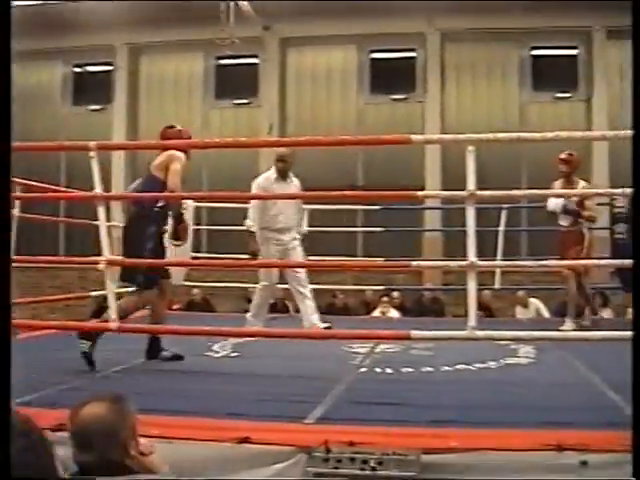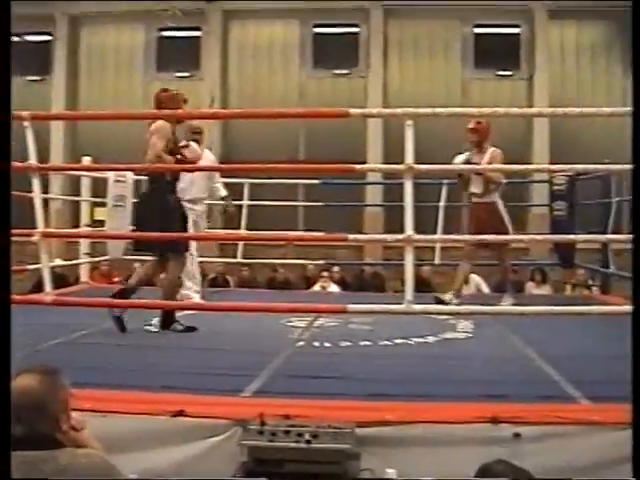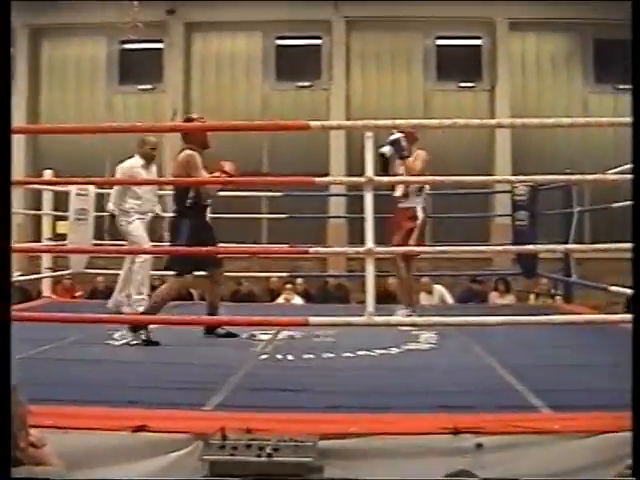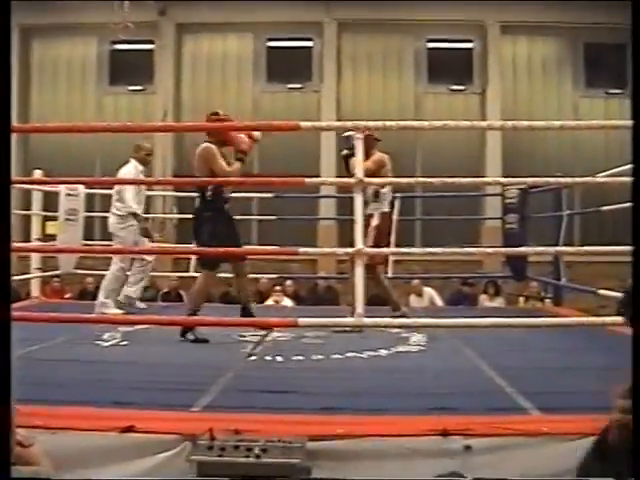
dt=0.4s
person 1, frame 1
left shoulder: (161, 161)
right shoulder: (177, 156)
left elbow: (133, 193)
right elbow: (173, 189)
right wrist: (180, 220)
left hip: (144, 225)
right hip: (146, 227)
left knee: (162, 287)
right knee: (148, 293)
left ankle: (155, 346)
right ankle: (91, 331)
person 1, frame 2
left shoulder: (165, 129)
right shoulder: (163, 126)
right elbow: (153, 158)
left wrist: (180, 160)
right wrist: (179, 161)
left hip: (154, 198)
right hip: (163, 199)
left knee: (161, 259)
right knee: (177, 258)
left ankle: (122, 296)
right ankle: (167, 318)
person 1, frame 3
left shoulder: (193, 156)
right shoulder: (190, 157)
right elbow: (207, 190)
left wrist: (215, 177)
right wrist: (223, 176)
left hip: (197, 220)
right hip: (186, 222)
left knee: (215, 273)
right knee: (181, 279)
left ankle: (212, 324)
right ankle: (139, 324)
person 1, frame 4
left shoulder: (218, 150)
right shoulder: (207, 150)
right elbow: (229, 174)
left wrist: (244, 146)
right wrist: (241, 156)
left hip: (221, 213)
right hip: (209, 215)
left knee: (240, 266)
right knee: (209, 273)
left ankle: (247, 312)
right ankle: (188, 325)
person 2, frame 1
left shoulder: (583, 188)
right shoulder: (555, 185)
left elbow: (592, 216)
left wrist: (575, 212)
right wrist: (553, 208)
left hip: (579, 235)
right hip: (564, 234)
left knee: (571, 274)
right knee: (577, 277)
left ankle: (570, 320)
right ankle: (593, 310)
person 2, frame 2
left shoulder: (495, 154)
right shoulder: (469, 156)
left elbow: (496, 179)
left wrist: (478, 169)
right wrist: (460, 172)
left hip: (491, 206)
right hip: (475, 206)
left knee: (501, 253)
right knee: (467, 252)
left ankle: (508, 293)
right ankle: (453, 294)
person 2, frame 3
left shoulder: (420, 155)
right shoulder: (398, 159)
left elbow: (415, 172)
right elbow: (392, 185)
left wrist: (404, 155)
right wrist: (386, 164)
left hip: (414, 212)
right hip: (399, 211)
left knee: (399, 256)
right knee: (405, 261)
left ankle: (407, 305)
right ankle: (409, 307)
person 2, frame 4
left shoulder: (380, 158)
right shoulder: (371, 161)
left wrist: (352, 154)
right wrist: (348, 160)
left hip: (377, 217)
right hip: (371, 216)
left knee: (372, 267)
right knee: (372, 268)
right ankle: (397, 308)
person 3, frame 1
left shoulder: (295, 183)
right shoulder: (262, 182)
right elbow: (254, 212)
left wrist: (301, 233)
right wrist: (253, 239)
left hip: (291, 237)
right hip: (270, 236)
left knee: (299, 278)
right knee: (268, 282)
left ankle: (312, 322)
right ankle: (254, 323)
person 3, frame 2
left shoulder: (208, 156)
left elbow: (215, 182)
left wrist: (227, 201)
left hip: (200, 207)
right hip: (183, 206)
left knee: (190, 249)
right knee: (189, 249)
right ankle: (191, 293)
person 3, frame 3
left shoulder: (153, 168)
right shoulder: (127, 167)
right elbow: (116, 195)
left wrist: (157, 216)
right wrist: (112, 222)
left hip: (144, 218)
right hip: (130, 217)
left knee: (133, 260)
right knee: (144, 255)
left ankle: (118, 301)
right ankle: (139, 302)
person 3, frame 4
left shoulder: (138, 171)
right shoulder: (129, 171)
right elbow: (129, 201)
left wrist: (141, 223)
right wrist: (142, 223)
left hip: (132, 222)
right hip: (123, 222)
left knee: (146, 257)
right knee: (120, 264)
left ankle: (129, 295)
right ankle: (104, 303)
